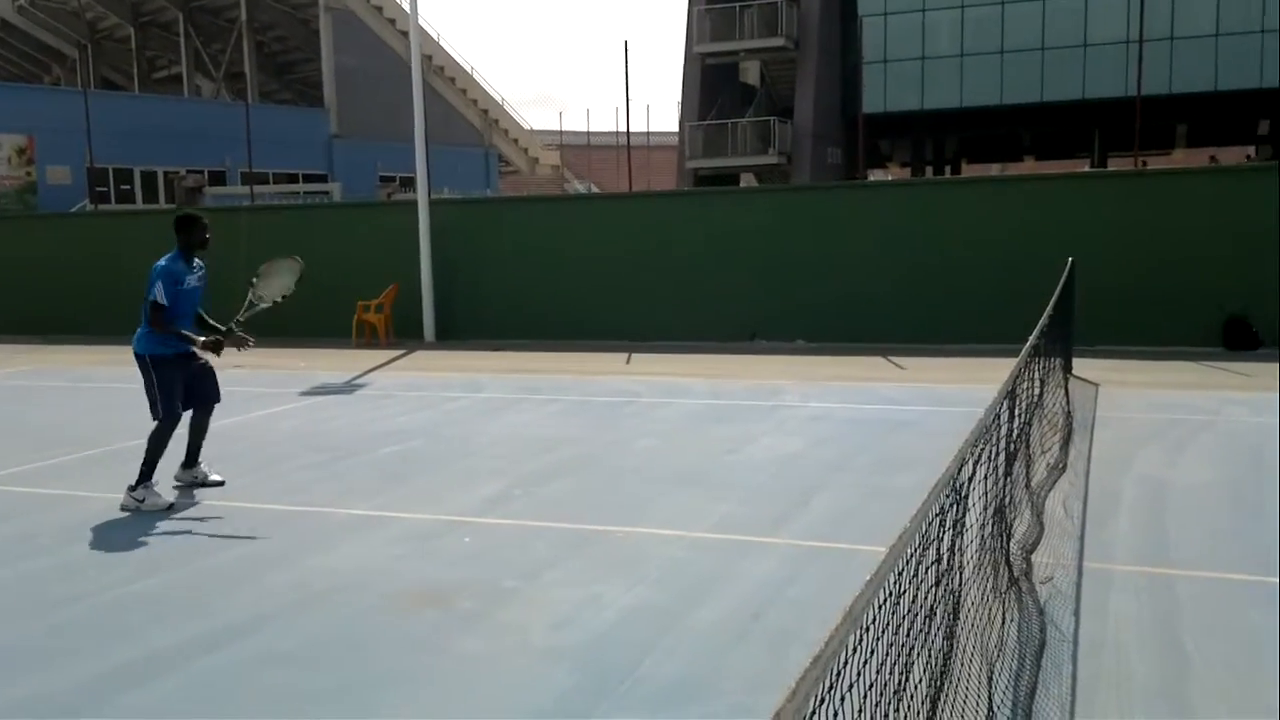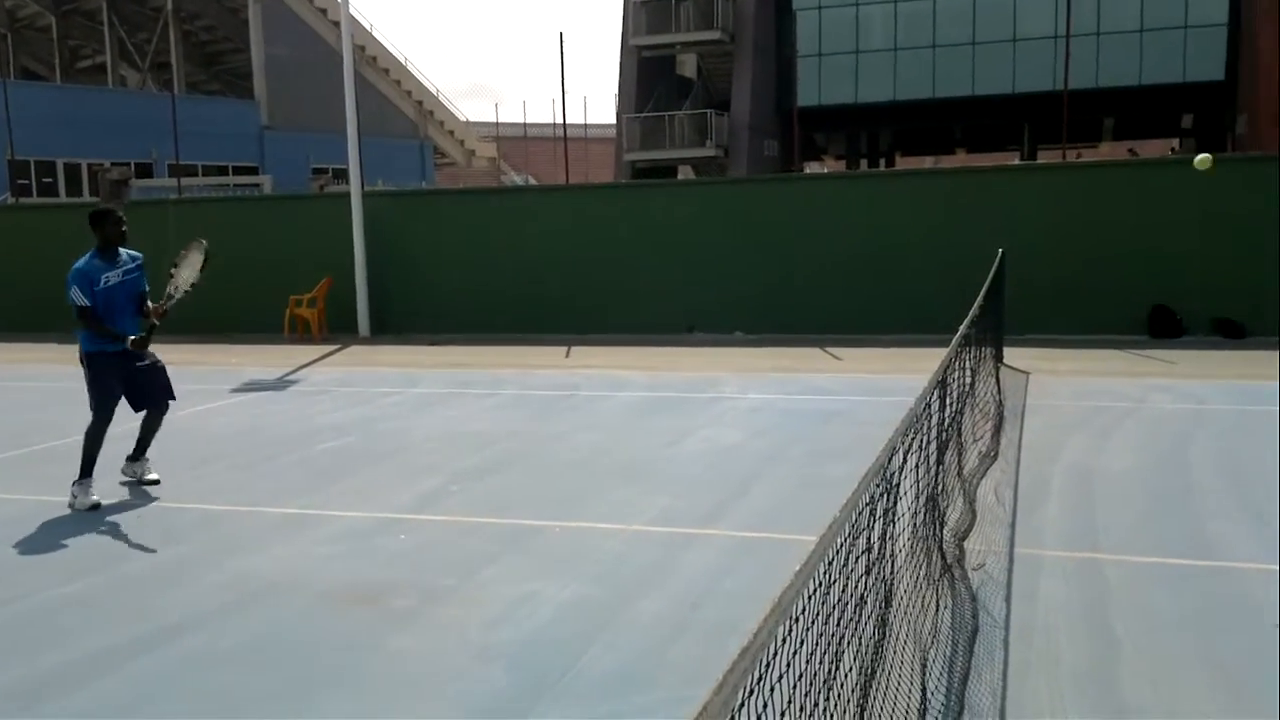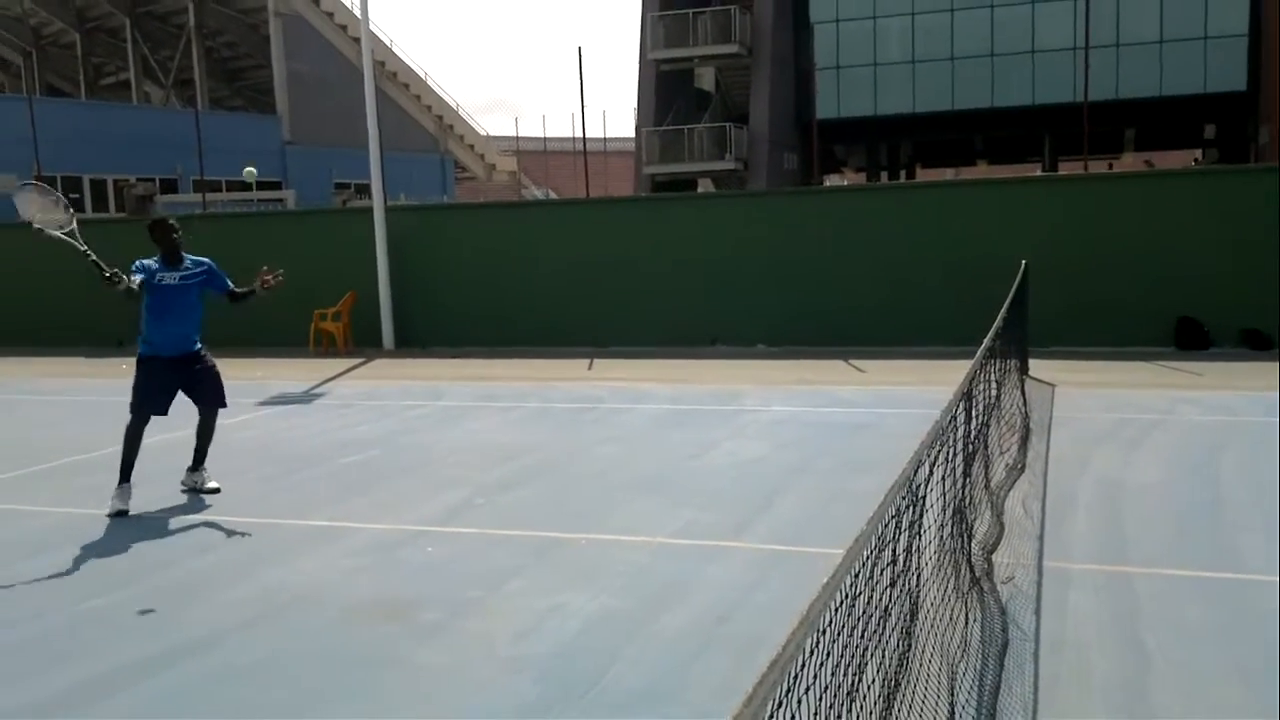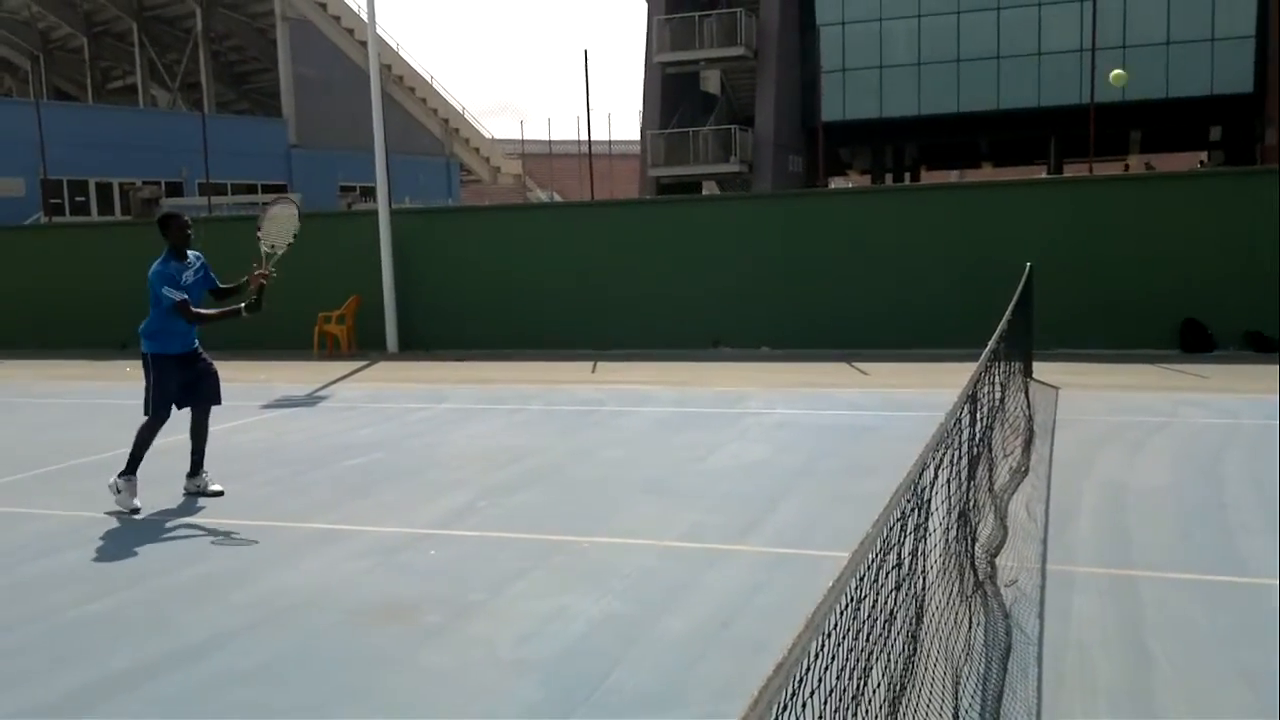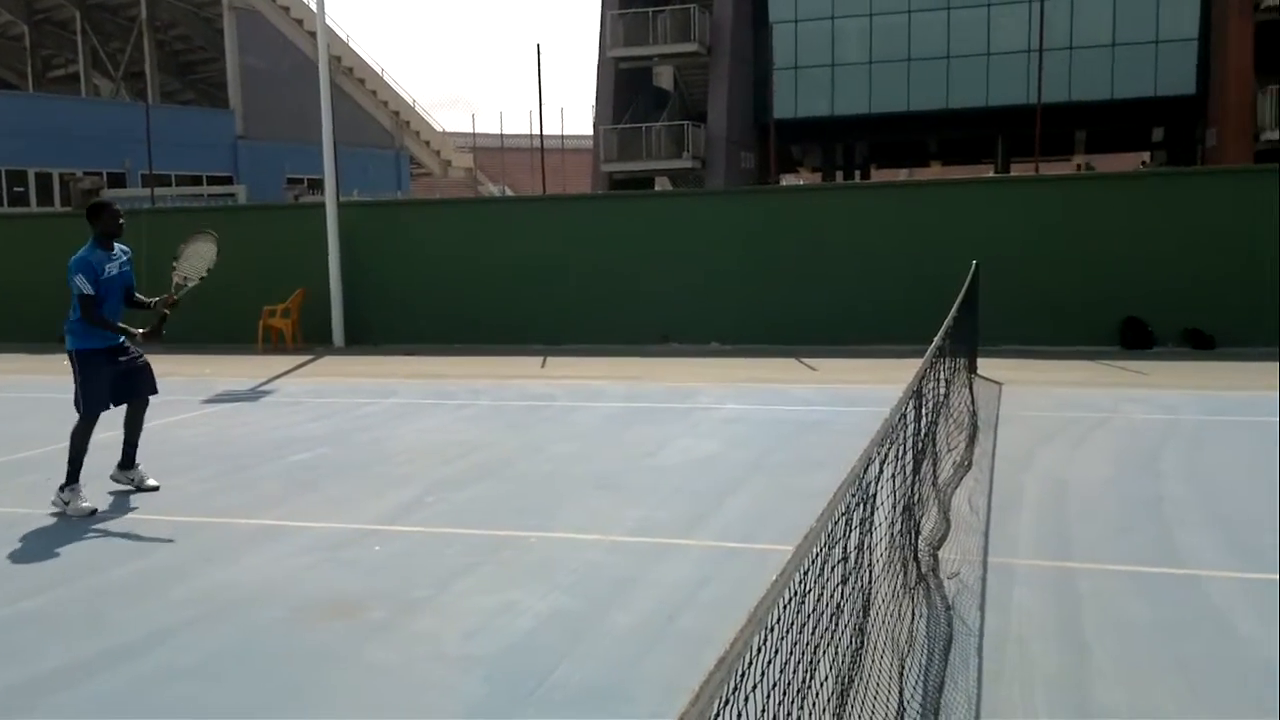
dt=0.4s
person 1, frame 1
left shoulder: (199, 268)
right shoulder: (165, 270)
right elbow: (155, 321)
left wrist: (225, 332)
right wrist: (197, 341)
left hip: (184, 351)
right hip: (156, 353)
left knee: (205, 404)
right knee: (169, 417)
left ankle: (190, 468)
right ankle: (139, 489)
person 1, frame 2
left shoulder: (135, 261)
right shoulder: (83, 272)
left elbow: (141, 303)
right elbow: (86, 322)
left wrist: (151, 312)
right wrist: (123, 340)
left hip: (133, 348)
right hip: (98, 352)
left knee: (160, 403)
right knee: (103, 415)
left ankle: (135, 461)
right ankle: (82, 483)
person 1, frame 3
left shoulder: (202, 266)
right shoulder: (144, 267)
left elbow: (233, 295)
right elbow: (134, 290)
left wrist: (256, 288)
right wrist: (124, 285)
left hip: (191, 352)
right hip: (154, 355)
left knee: (210, 409)
right knee: (139, 417)
left ankle: (196, 472)
right ankle: (123, 486)
person 1, frame 4
left shoulder: (197, 260)
right shoulder: (162, 272)
left elbow: (216, 293)
right elbow: (190, 316)
left wrist: (246, 284)
right wrist: (239, 312)
left hip: (189, 348)
right hip: (160, 351)
left knee: (203, 406)
right knee: (158, 416)
left ankle: (195, 476)
right ankle: (126, 480)
person 1, frame 5
left shoulder: (124, 254)
right shoulder: (84, 261)
right elbow: (89, 313)
left wrist: (154, 303)
right wrist: (133, 333)
left hip: (116, 344)
right hip: (87, 347)
left knee: (140, 397)
right knee: (90, 415)
left ankle: (127, 468)
right ankle: (68, 491)
